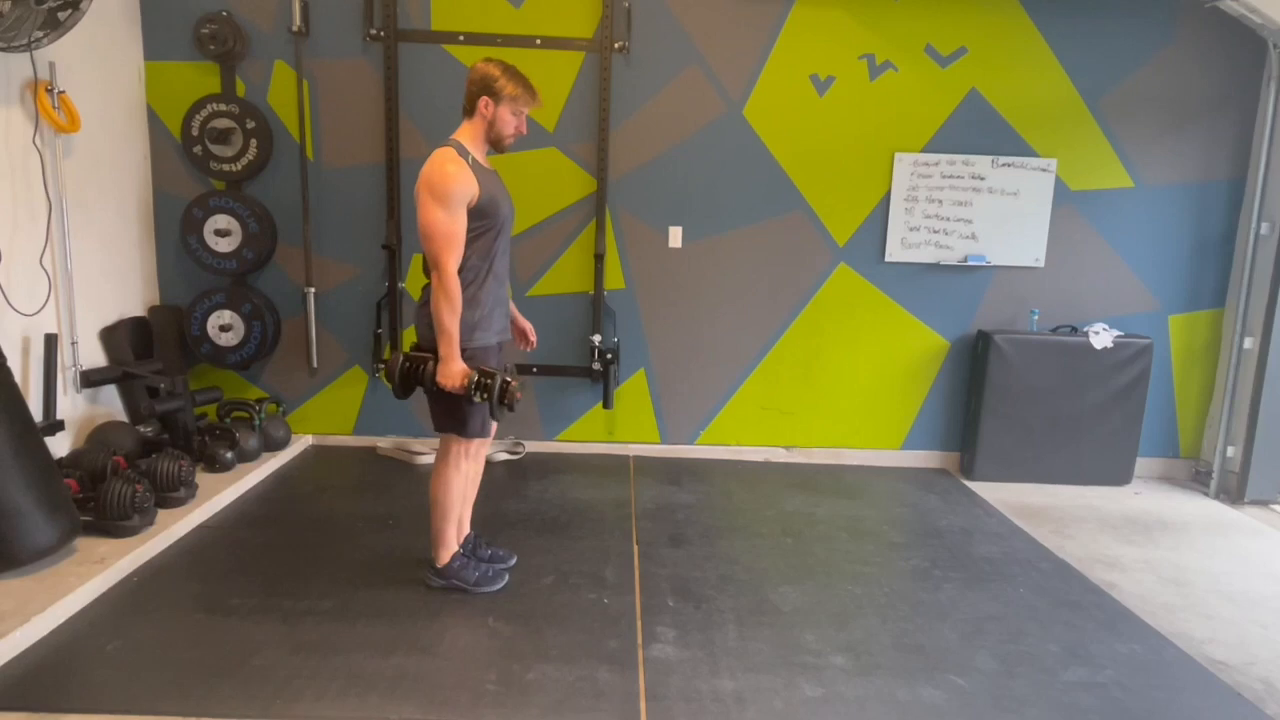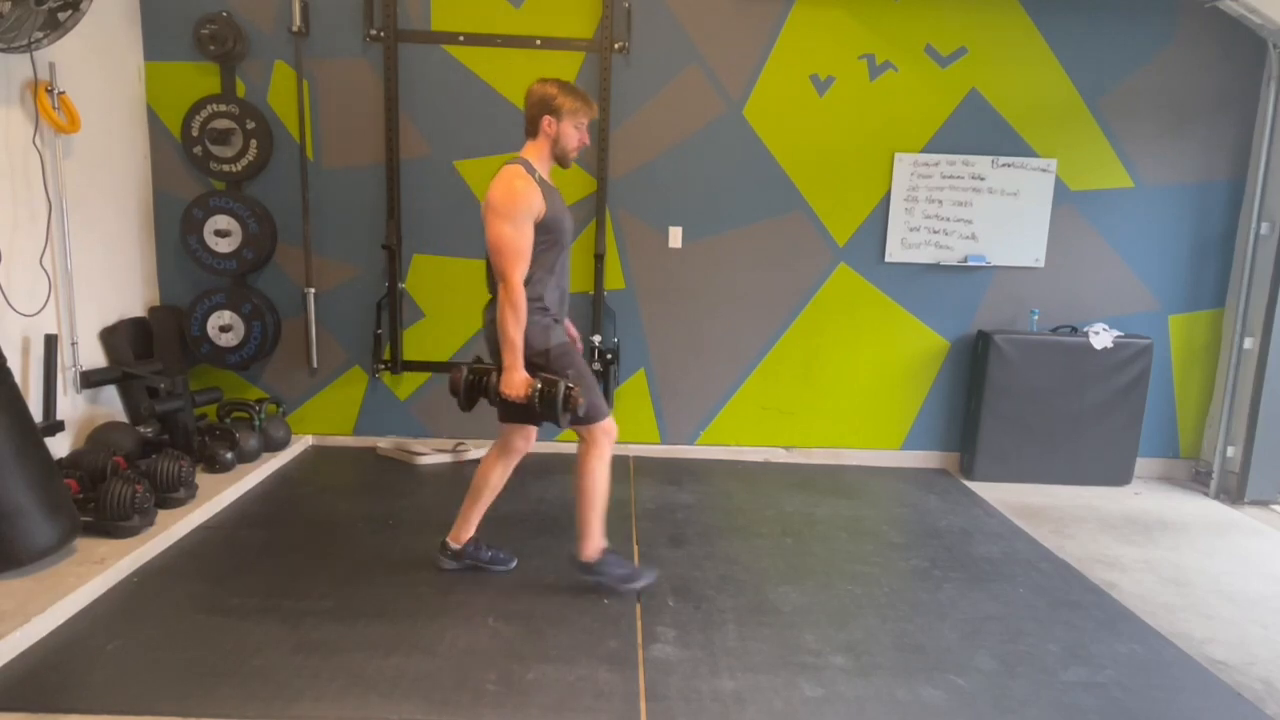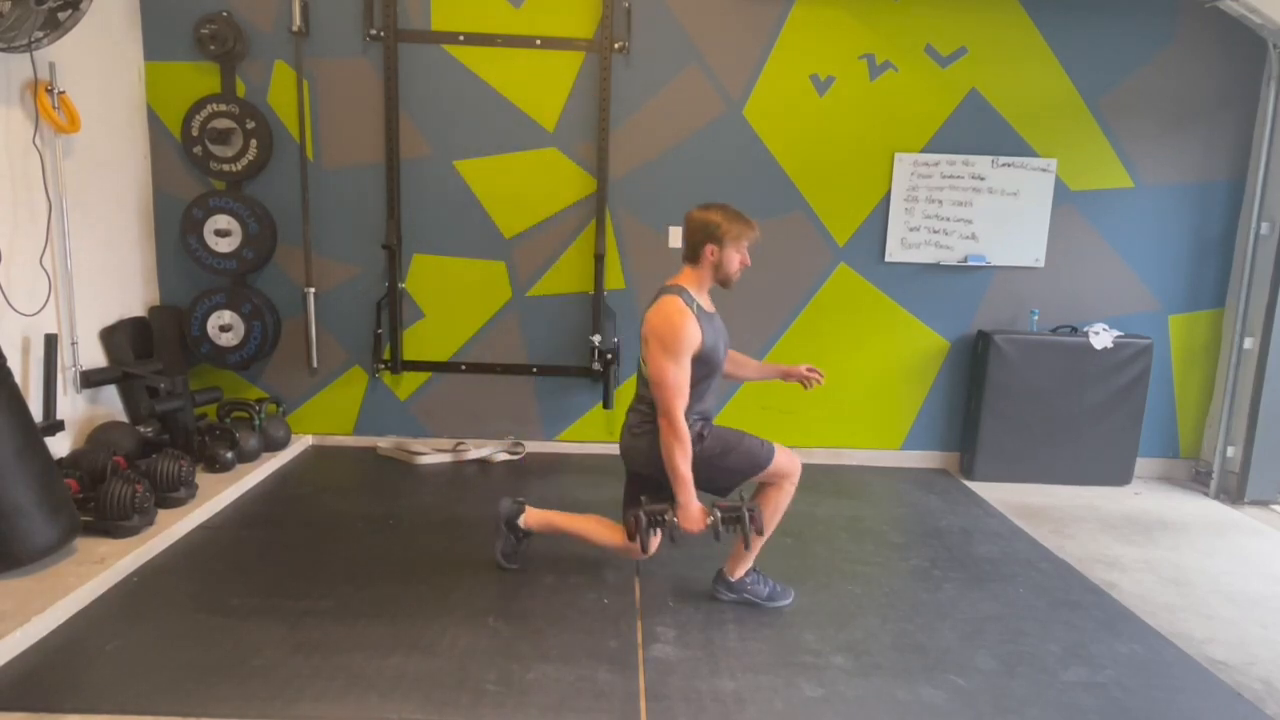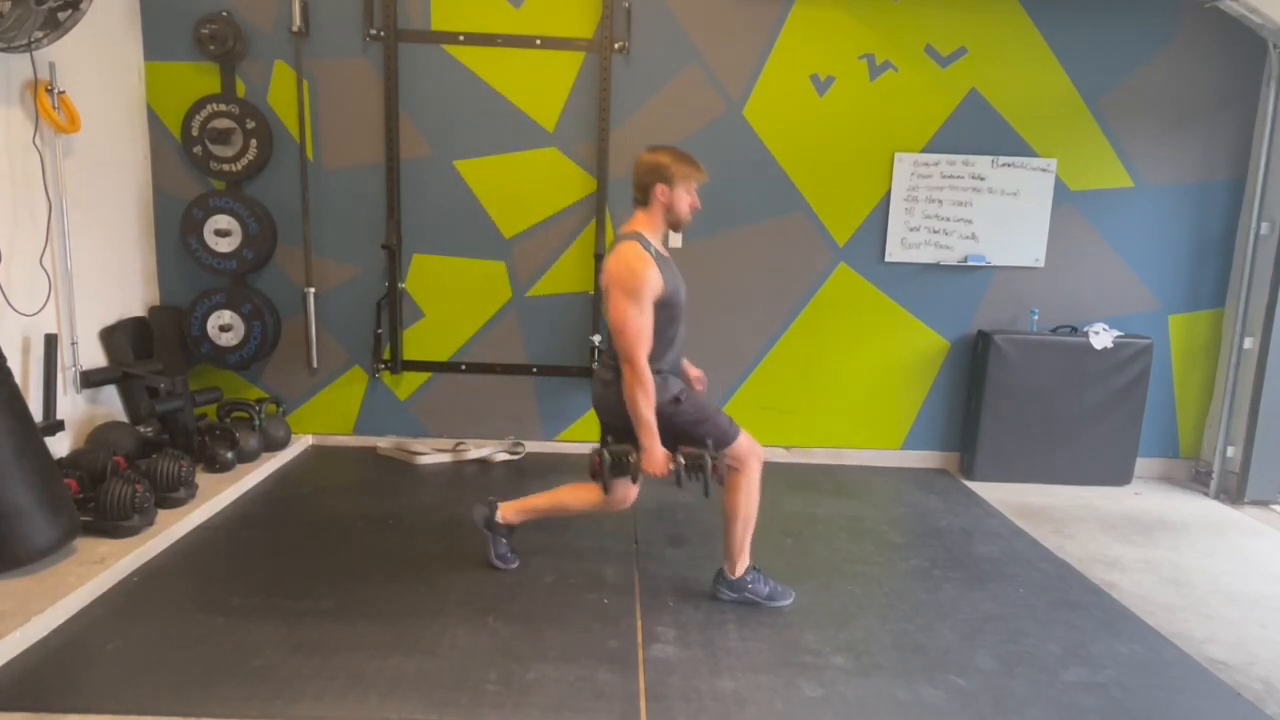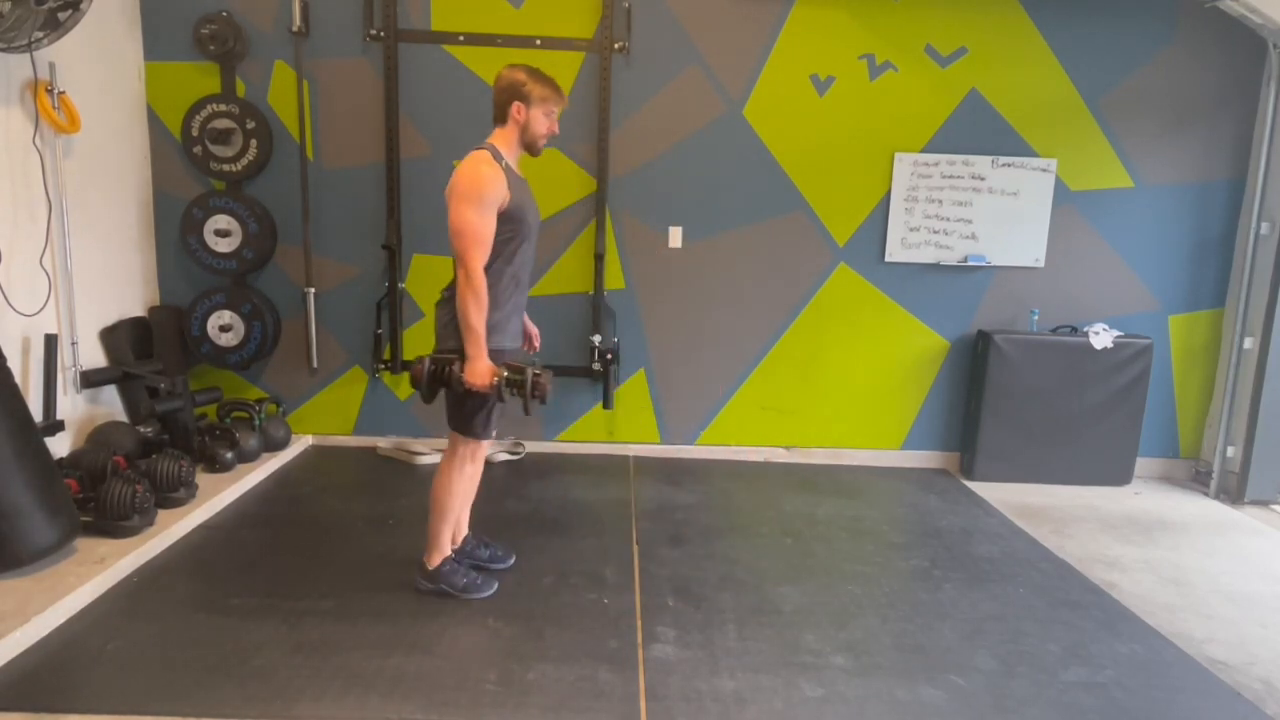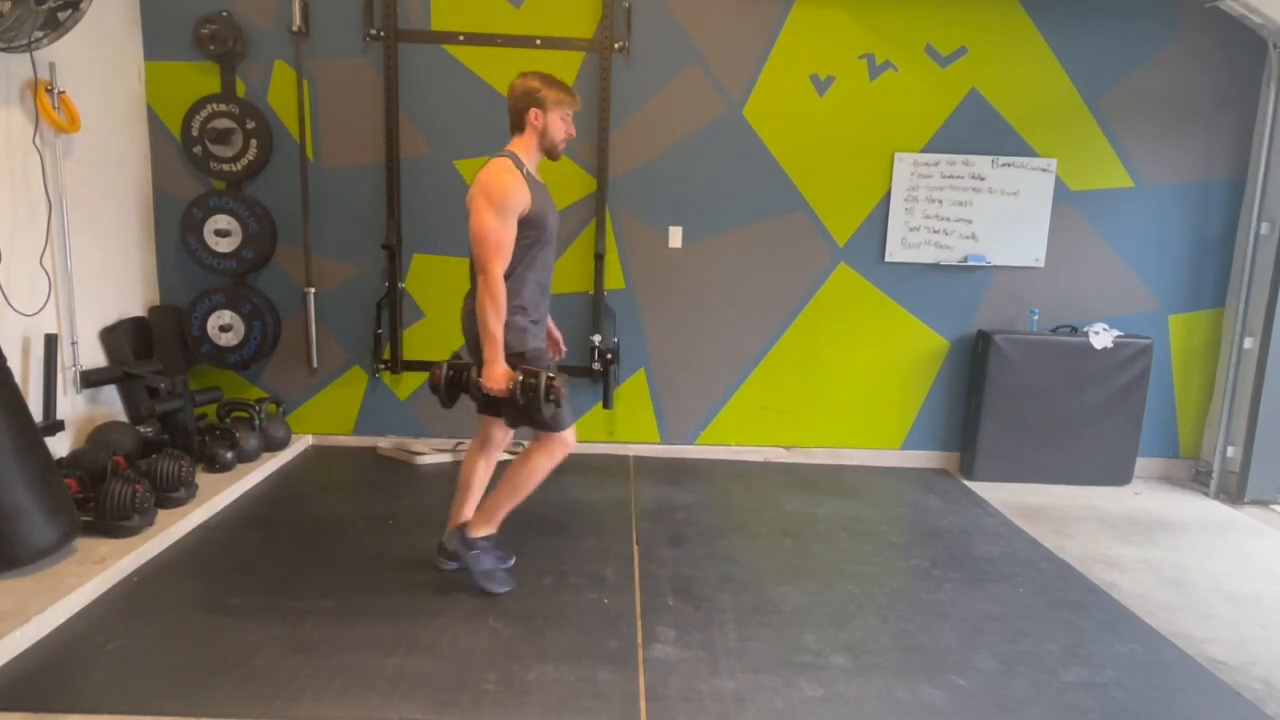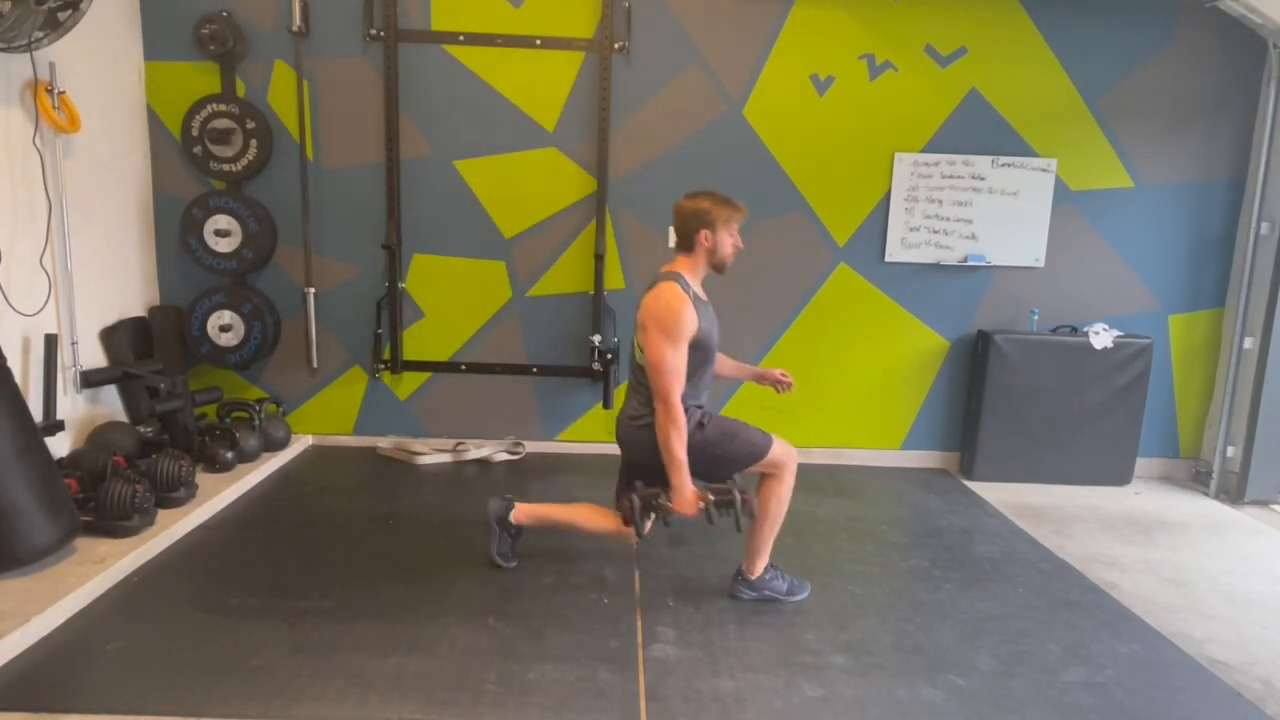
dt=0.7s
person 1, frame 1
left shoulder: (478, 167)
right shoulder: (448, 169)
right elbow: (445, 272)
left wrist: (511, 313)
right wrist: (449, 354)
left hip: (484, 330)
right hip: (461, 335)
left knee: (480, 437)
right knee: (462, 444)
left ankle: (462, 539)
right ankle: (446, 561)
person 1, frame 2
left shoulder: (536, 183)
right shoulder: (516, 187)
right elbow: (510, 284)
left wrist: (562, 321)
right wrist: (514, 364)
left hip: (539, 331)
right hip: (526, 339)
left knee: (516, 442)
right knee: (600, 432)
left ankle: (460, 543)
right ankle: (594, 555)
person 1, frame 3
left shoulder: (695, 297)
right shoulder: (675, 317)
left elbow: (718, 359)
right elbow: (672, 419)
left wrist: (781, 371)
right wrist: (686, 500)
left hip: (651, 440)
right hip: (663, 442)
left knee: (637, 546)
right knee: (787, 469)
left ankle: (523, 519)
right ankle: (737, 576)
person 1, frame 4
left shoulder: (646, 244)
right shoulder: (634, 262)
right elbow: (634, 363)
left wrist: (681, 364)
right wrist: (650, 442)
left hip: (653, 383)
right hip: (647, 393)
left knee: (617, 496)
right knee: (747, 457)
left ankle: (501, 516)
right ankle: (737, 576)
person 1, frame 5
left shoulder: (506, 171)
right shoulder: (481, 172)
right elbow: (471, 271)
left wrist: (520, 320)
right wrist: (476, 353)
left hip: (498, 330)
right hip: (479, 336)
left knee: (473, 444)
right knee: (468, 447)
left ankle: (458, 541)
right ankle: (436, 563)
person 1, frame 6
left shoulder: (525, 177)
right shoulder: (503, 179)
right elbow: (490, 276)
left wrist: (545, 323)
right wrist: (494, 358)
left hip: (520, 327)
right hip: (505, 333)
left knee: (495, 435)
right knee: (559, 438)
left ankle: (456, 538)
right ankle: (476, 533)
person 1, frame 7
left shoulder: (685, 287)
right shoulder: (671, 303)
right elbow: (668, 403)
left wrist: (756, 372)
right wrist: (681, 483)
left hip: (648, 425)
right hip: (663, 428)
left knee: (629, 527)
right knee: (783, 460)
left ankle: (514, 516)
right ankle: (755, 574)
